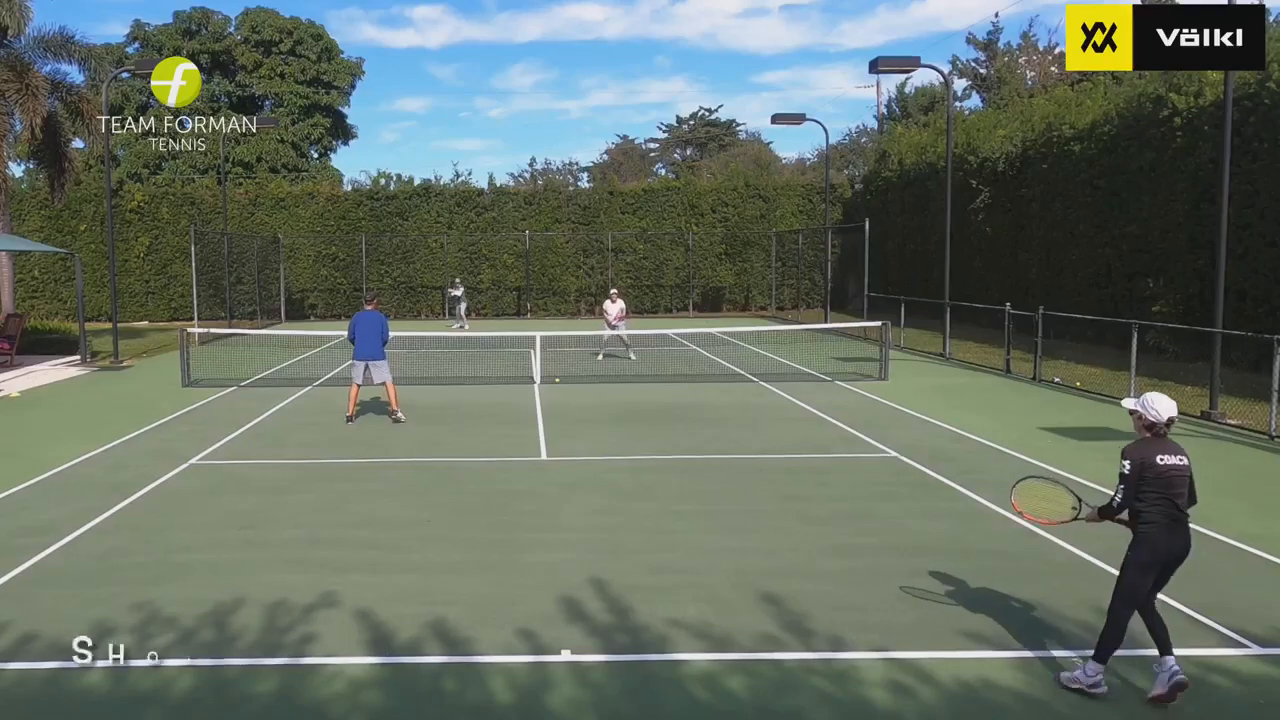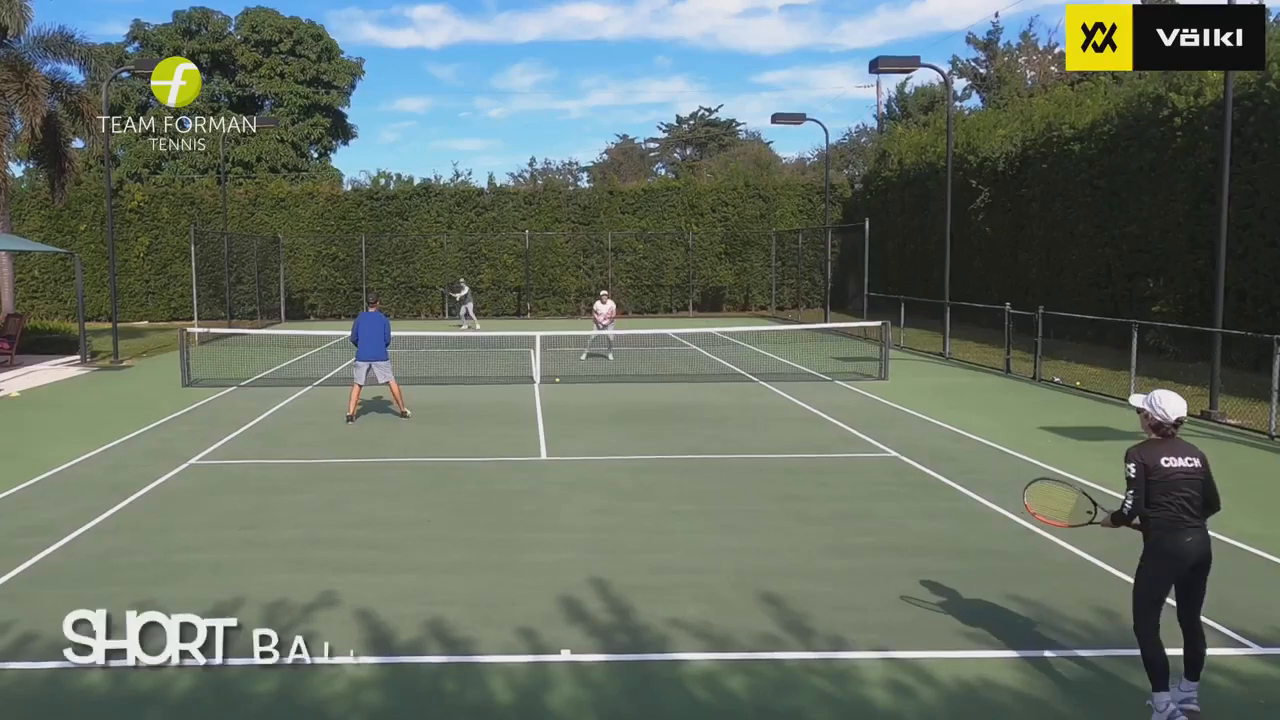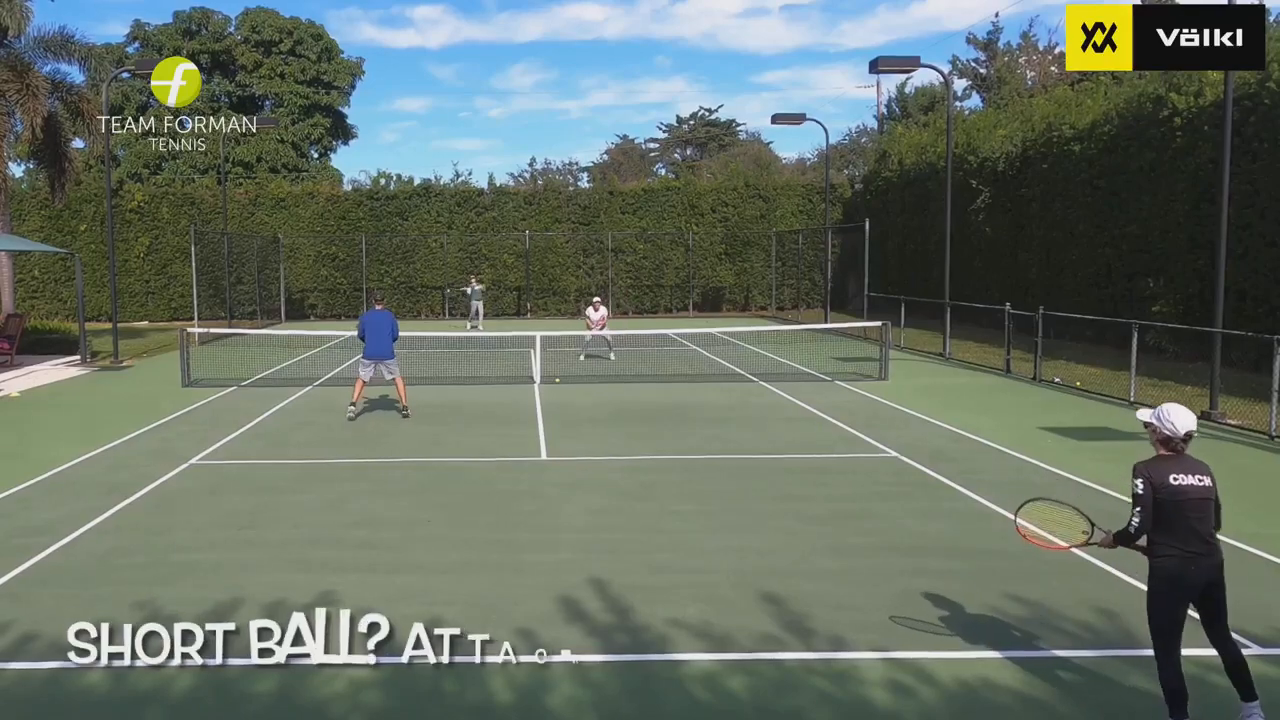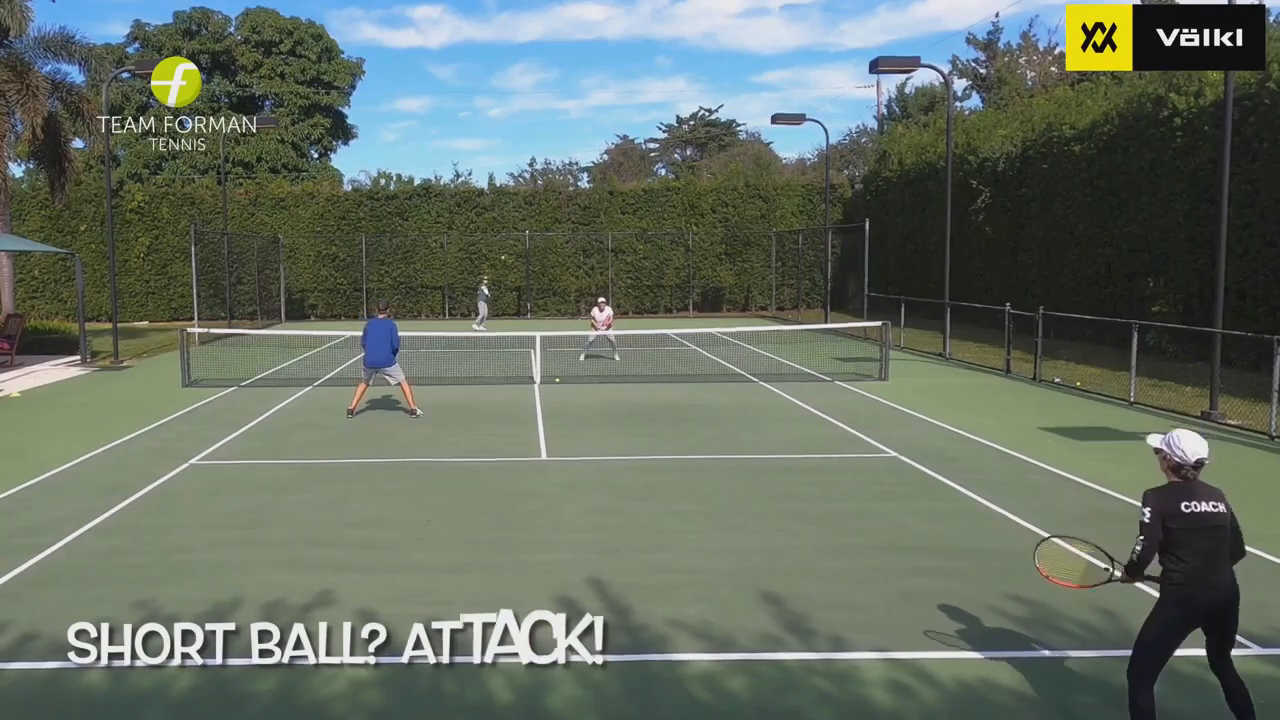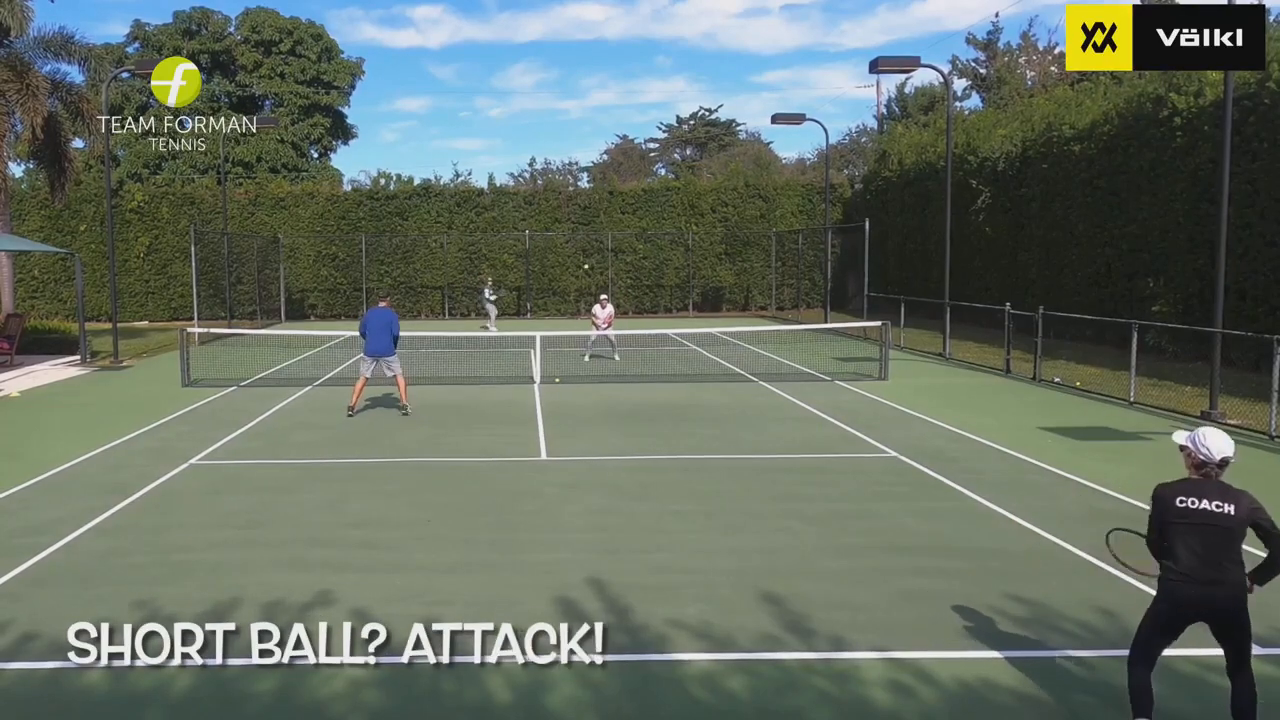
dt=0.3s
person 1, frame 1
left shoulder: (1135, 452)
right shoulder: (1179, 453)
left elbow: (1122, 501)
right elbow: (1190, 499)
left wrist: (1099, 514)
left hip: (1151, 541)
right hip: (1180, 540)
left knee: (1121, 607)
right knee: (1145, 603)
left ankle: (1094, 673)
right ankle: (1170, 671)
person 1, frame 2
left shoulder: (1139, 454)
right shoulder: (1195, 454)
left elbow: (1132, 508)
right elbow: (1212, 504)
left wrist: (1114, 519)
left hip: (1165, 548)
right hip: (1199, 545)
left knee: (1146, 625)
right knee: (1190, 619)
right ankle: (1188, 692)
person 1, frame 3
left shoulder: (1148, 470)
right shoulder: (1203, 471)
left elbow: (1140, 525)
right elbow: (1215, 522)
left wrist: (1115, 539)
left hip: (1172, 572)
right hip: (1211, 567)
left knee: (1167, 653)
right knee: (1222, 638)
person 1, frame 4
left shoulder: (1157, 498)
right shoulder: (1218, 497)
left elbow: (1145, 552)
right elbow: (1237, 550)
left wrist: (1131, 572)
left hip: (1182, 597)
right hip: (1225, 596)
left knee: (1139, 674)
right knee: (1222, 665)
person 1, frame 5
left shoulder: (1165, 494)
right shoulder: (1243, 502)
left elbow: (1155, 546)
right wrist: (1255, 579)
left hip: (1176, 593)
right hip: (1228, 597)
left knee: (1140, 661)
right knee: (1240, 671)
